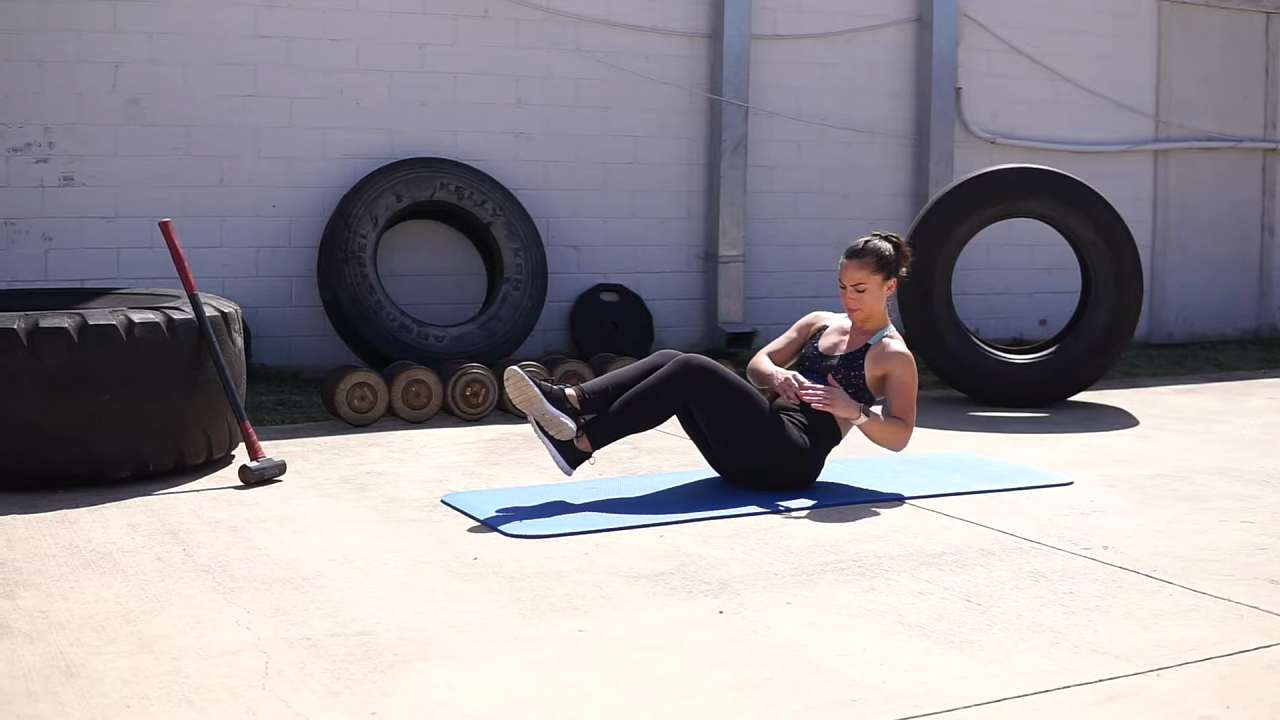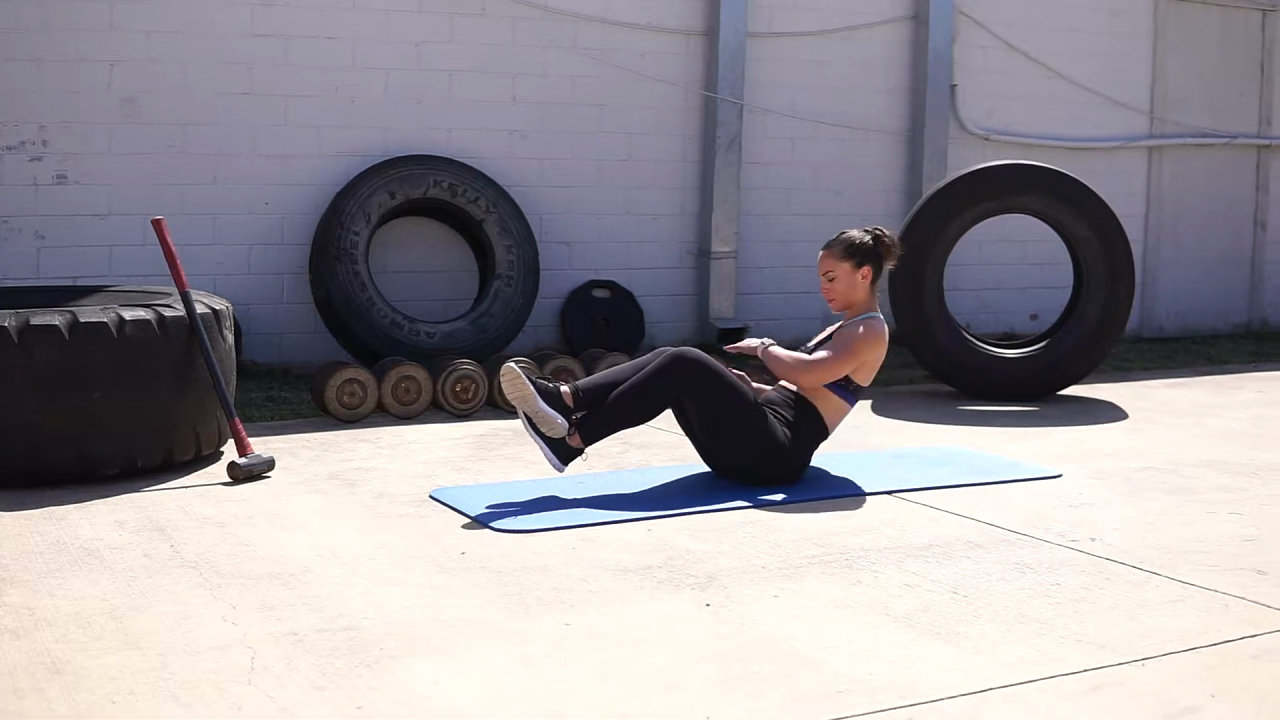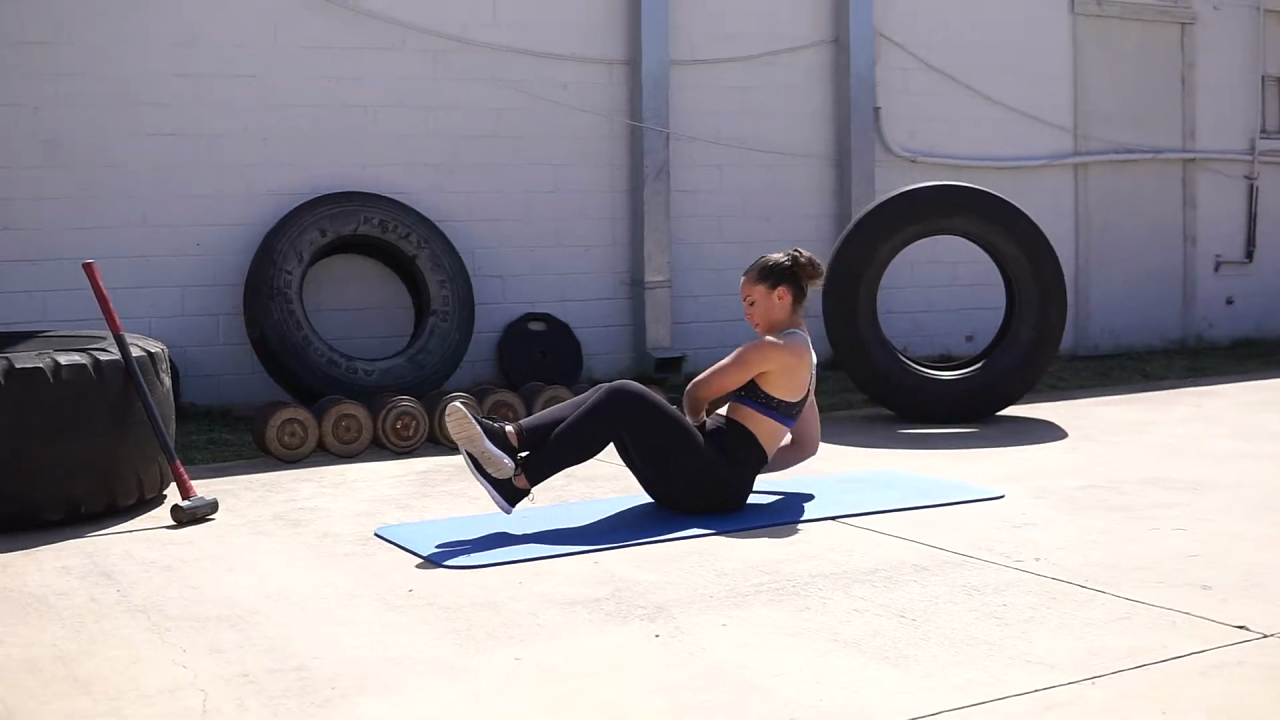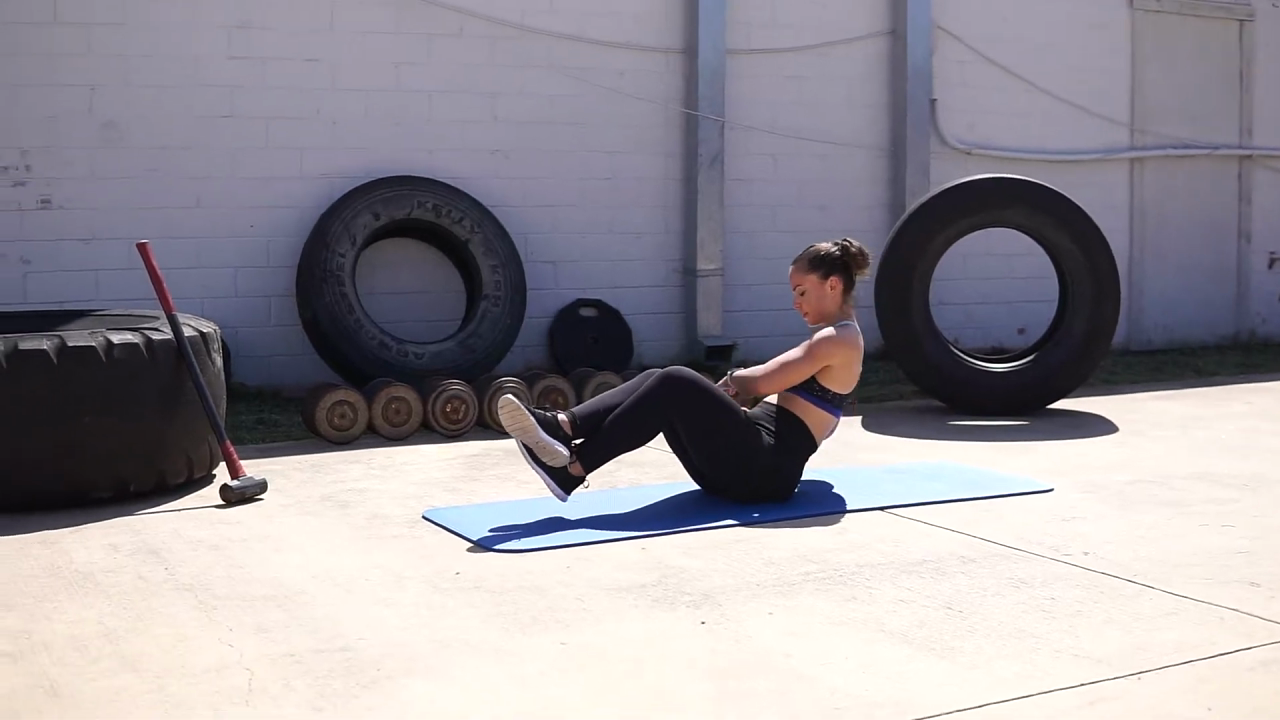
dt=0.2s
person 1, frame 1
left shoulder: (894, 355)
right shoulder: (820, 322)
left elbow: (899, 435)
right elbow: (758, 364)
left wrist: (855, 414)
right wrist: (780, 376)
left hip: (789, 457)
right hip: (746, 452)
left knee: (692, 371)
right knee: (670, 361)
left ankle: (581, 442)
right ankle: (569, 401)
person 1, frame 2
left shoulder: (870, 334)
right shoulder: (843, 328)
left elbow: (806, 373)
left wrist: (764, 348)
right wrist: (751, 387)
left hip: (775, 453)
right hip: (741, 446)
left knee: (684, 364)
right knee: (667, 360)
left ankle: (572, 439)
right ankle: (563, 398)
person 1, frame 3
left shoulder: (776, 348)
right shoulder: (796, 355)
left elbow: (701, 391)
right elbow: (806, 445)
left wrist: (693, 417)
left hip: (715, 482)
right hip: (697, 473)
left knee: (623, 397)
right knee: (608, 395)
left ankle: (519, 479)
right ankle: (507, 437)
person 1, frame 4
left shoulder: (835, 341)
right shoulder: (839, 343)
left elbow: (760, 382)
left wrist: (736, 380)
left hip: (766, 471)
right hip: (738, 465)
left knee: (675, 382)
right knee: (654, 380)
left ankle: (573, 467)
right ankle: (560, 426)
